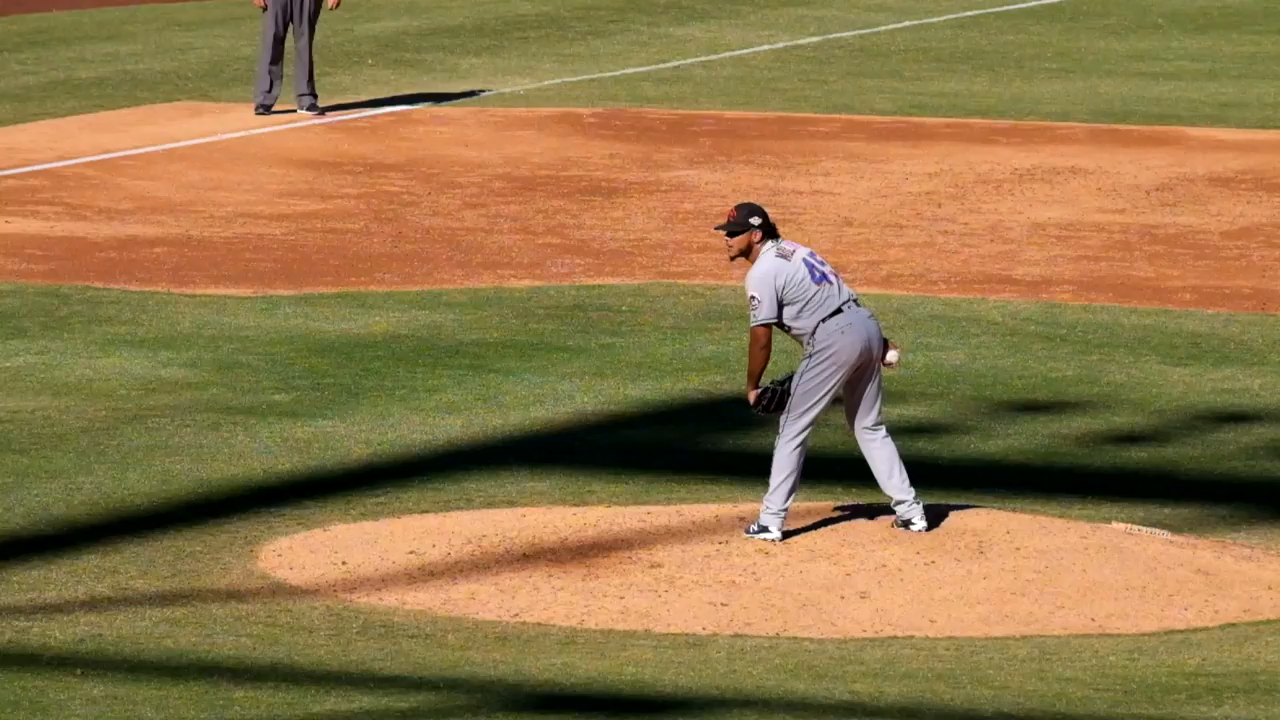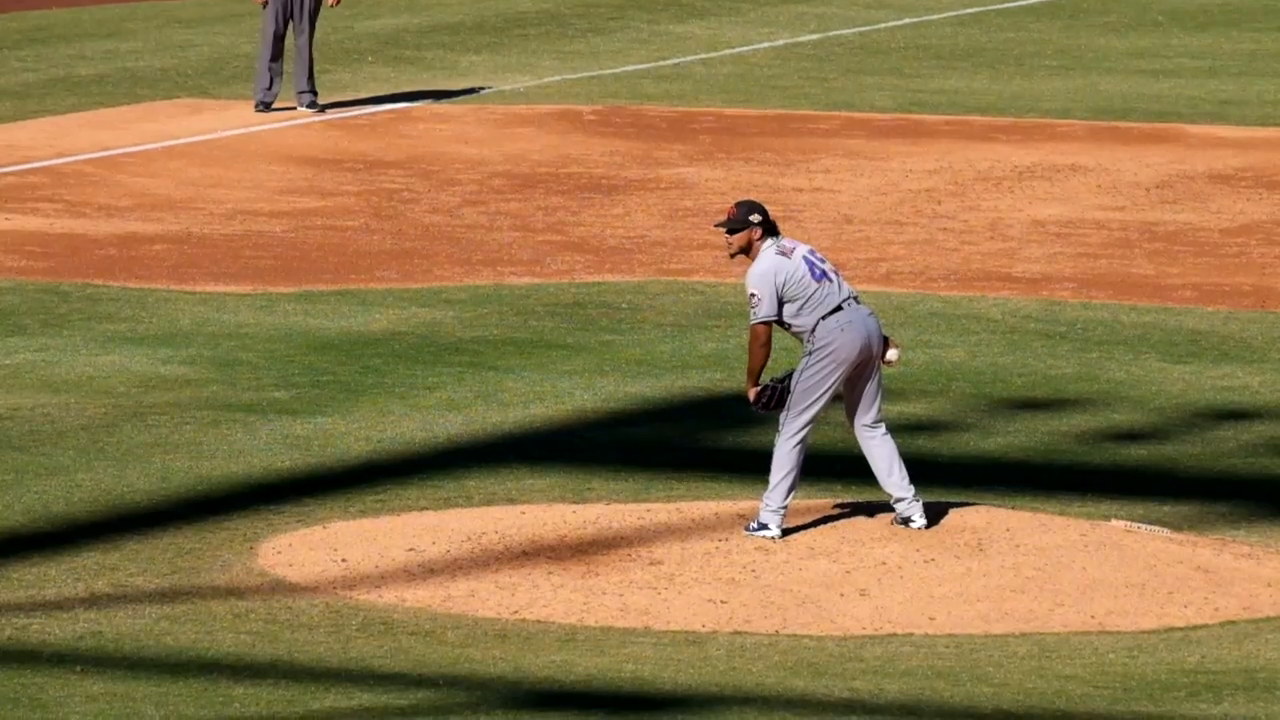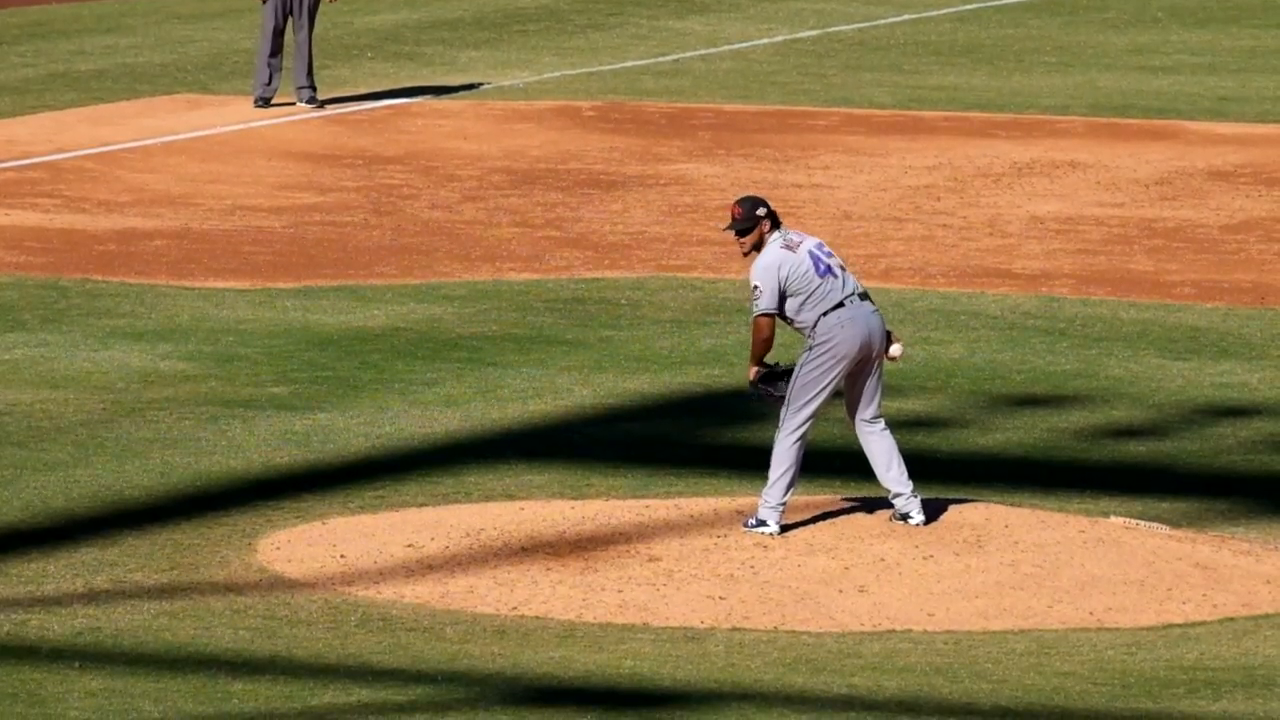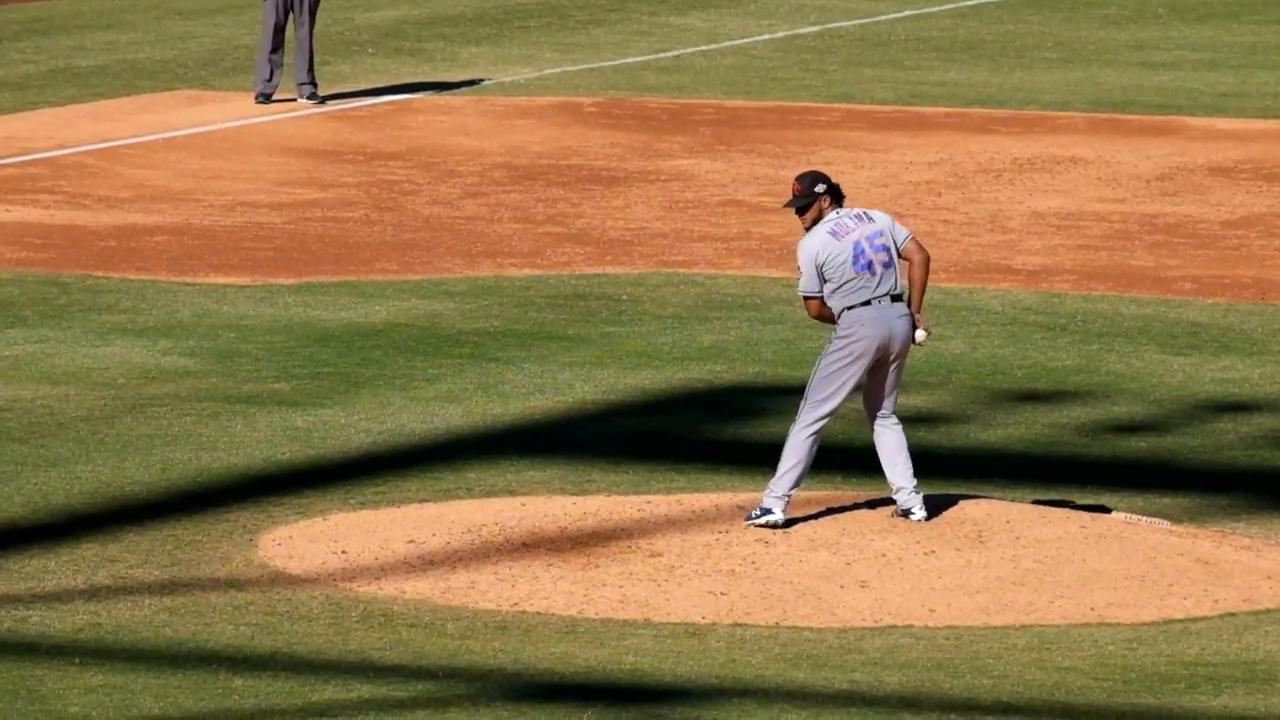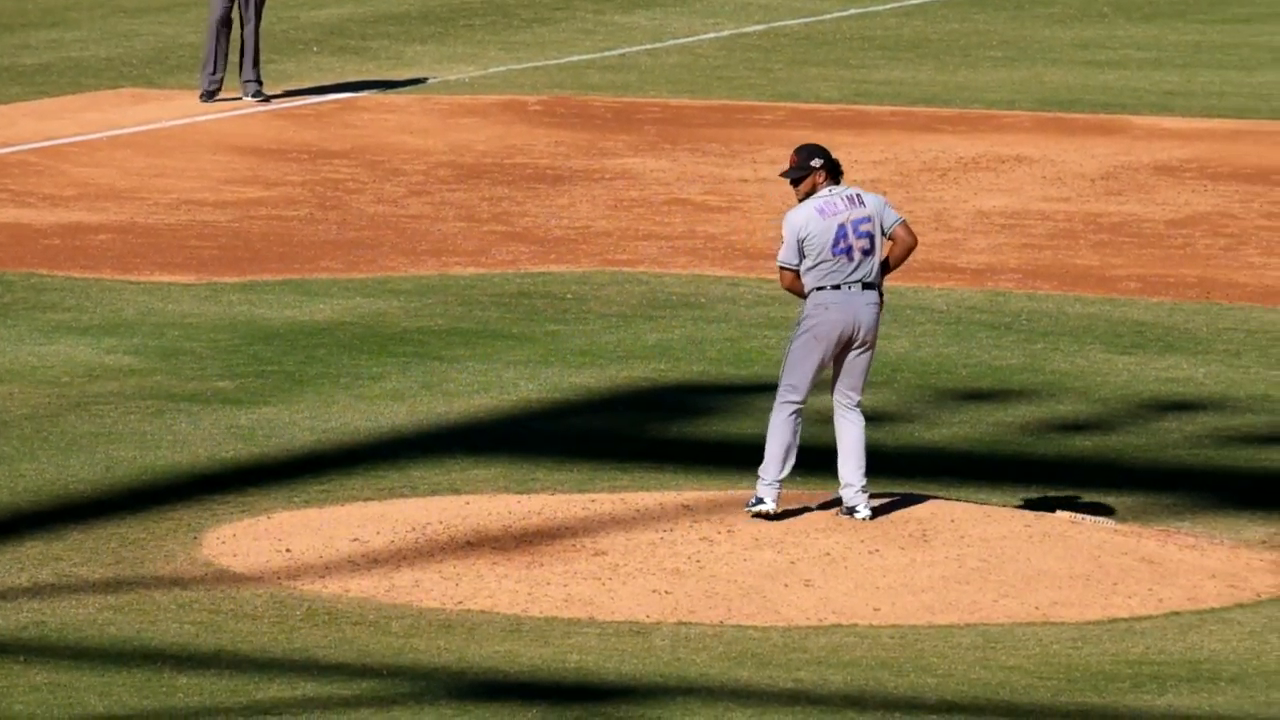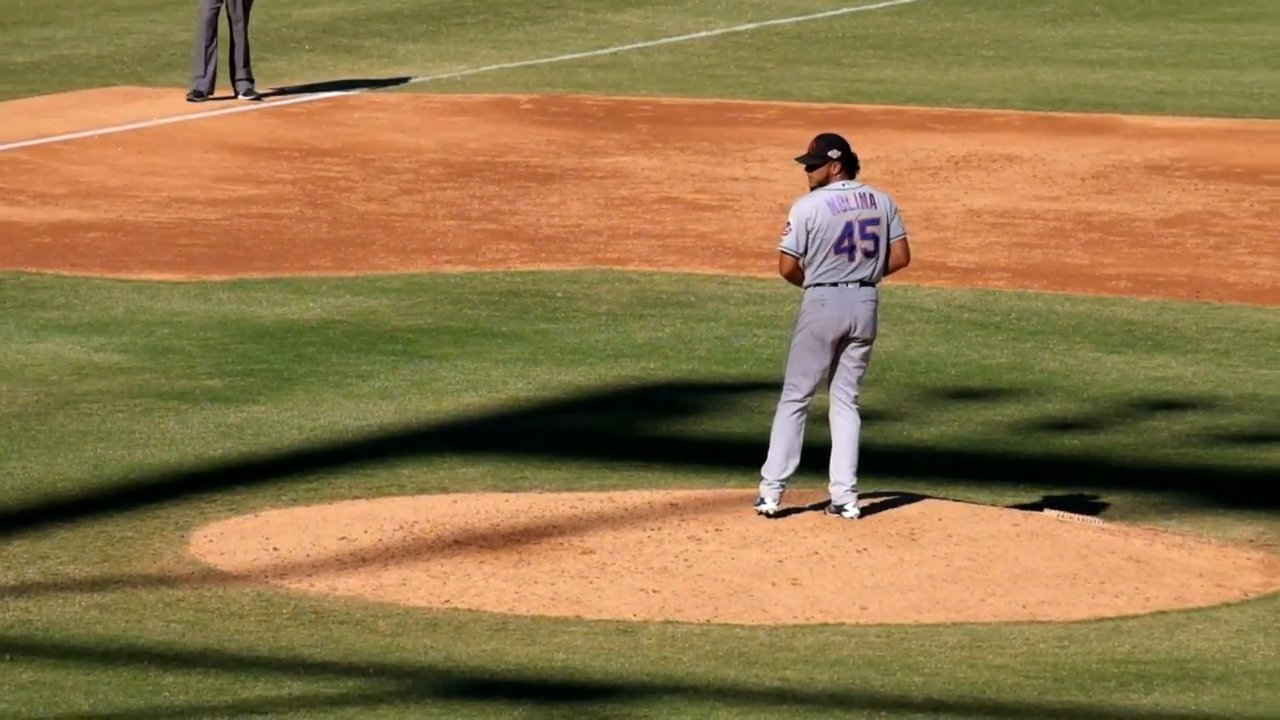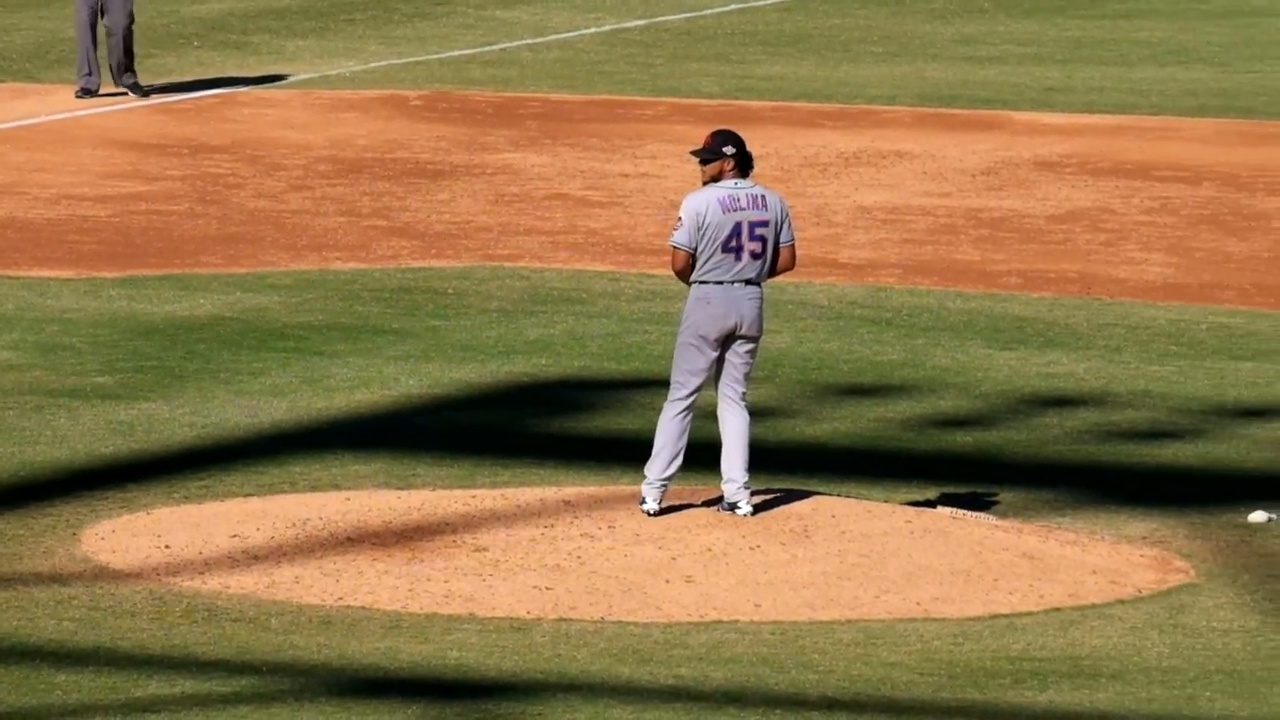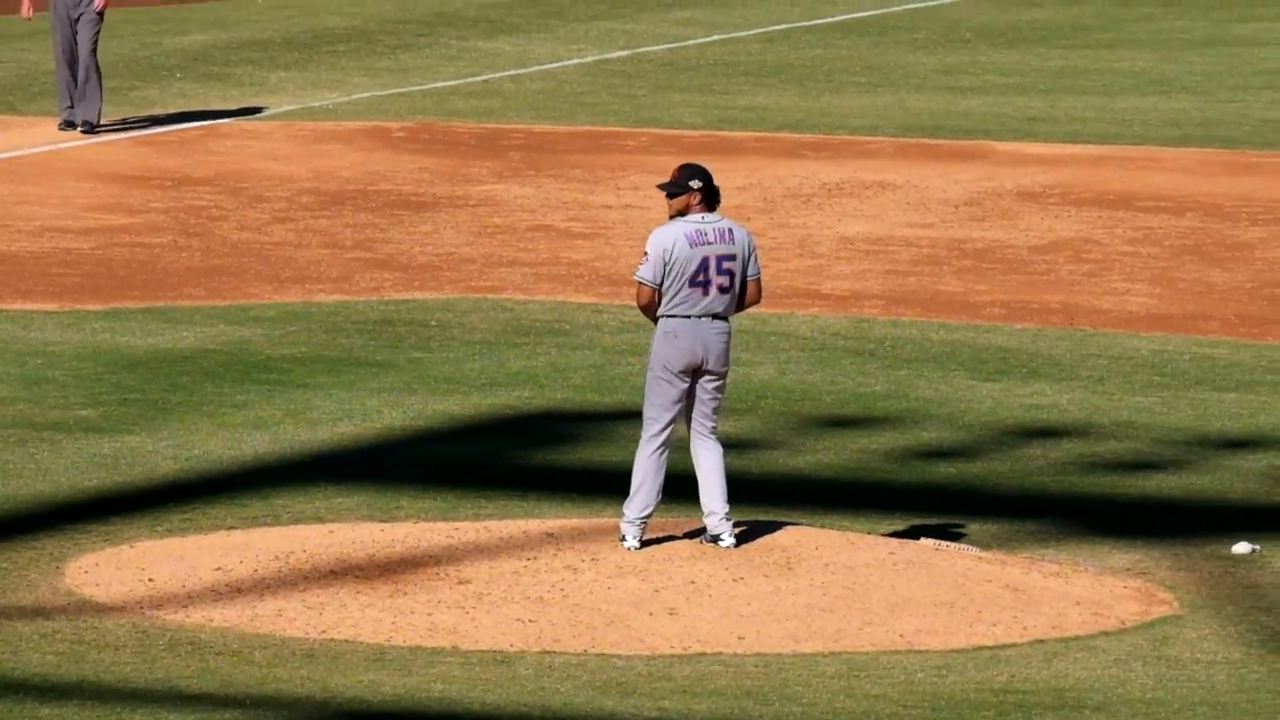
dt=0.3s
person 1, frame 1
left shoulder: (760, 272)
right shoulder: (792, 249)
left elbow: (761, 338)
left wrist: (752, 386)
left hip: (834, 338)
right hip: (867, 326)
left knee: (792, 428)
right knee: (869, 427)
left ankle: (771, 520)
right ankle: (910, 510)
person 1, frame 2
left shoulder: (761, 270)
right shoulder: (793, 246)
left elbow: (761, 336)
left wrist: (752, 384)
left hip: (835, 336)
right hip: (867, 323)
left knee: (793, 426)
right knee: (869, 424)
left ankle: (771, 517)
right ankle: (910, 508)
person 1, frame 3
left shoulder: (765, 263)
right shoulder: (804, 238)
left elbow: (764, 329)
right elbow: (849, 279)
left wrist: (755, 365)
right wrist: (880, 326)
left hip: (835, 331)
right hip: (870, 320)
left knee: (793, 423)
right knee: (869, 420)
left ankle: (769, 513)
right ankle: (907, 504)
person 1, frame 4
left shoulder: (813, 243)
right shoulder: (877, 218)
left elbow: (815, 308)
right elbow: (919, 256)
right wrist: (914, 310)
left hip: (859, 326)
right hip: (899, 320)
left knee: (811, 416)
right knee: (883, 415)
left ankle: (774, 502)
right ankle: (910, 500)
person 1, frame 5
left shoulder: (798, 216)
right shoulder: (871, 200)
left elbow: (788, 280)
right elbow: (907, 241)
right wrist: (874, 276)
left hip: (824, 308)
right hip: (867, 306)
left knee: (789, 400)
right knee: (848, 403)
left ankle: (768, 490)
right ankle: (855, 498)
person 1, frame 6
left shoulder: (807, 205)
right shoulder: (881, 201)
left elbow: (787, 267)
right elbow: (901, 256)
left hip: (822, 304)
right hip: (865, 304)
left knee: (794, 399)
right knee: (845, 401)
left ankle: (772, 490)
right ankle: (844, 497)
person 1, frame 7
left shoulder: (698, 201)
right shoulder: (773, 202)
left elbow: (680, 263)
right elbow: (786, 261)
left wrist: (699, 282)
left hip: (707, 302)
right hip: (750, 303)
left knee: (681, 397)
right knee: (733, 399)
left ankle: (653, 490)
right ankle: (737, 493)
person 1, frame 8
left shoulder: (665, 236)
right shoulder: (740, 235)
left elbow: (645, 298)
right elbow: (752, 295)
left wrist: (663, 319)
left hip: (675, 335)
right hip: (718, 337)
left knee: (655, 432)
right knee: (705, 433)
left ankle: (633, 527)
right ankle: (720, 525)
